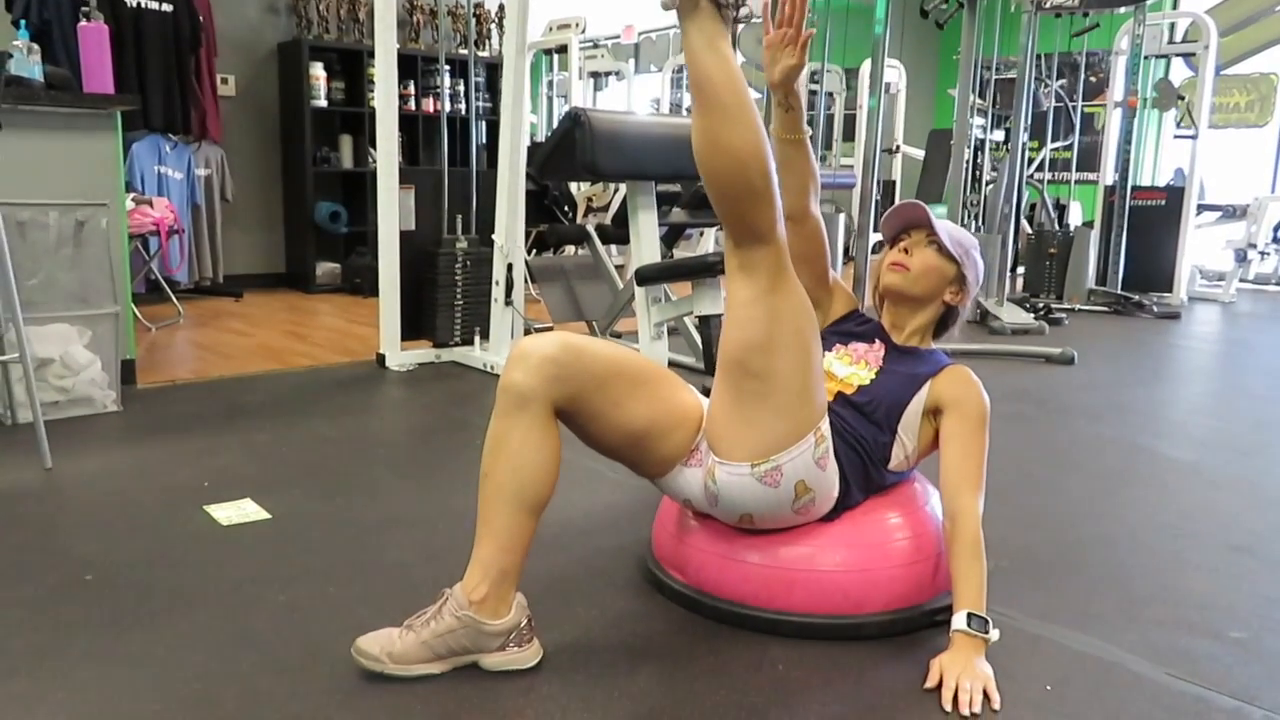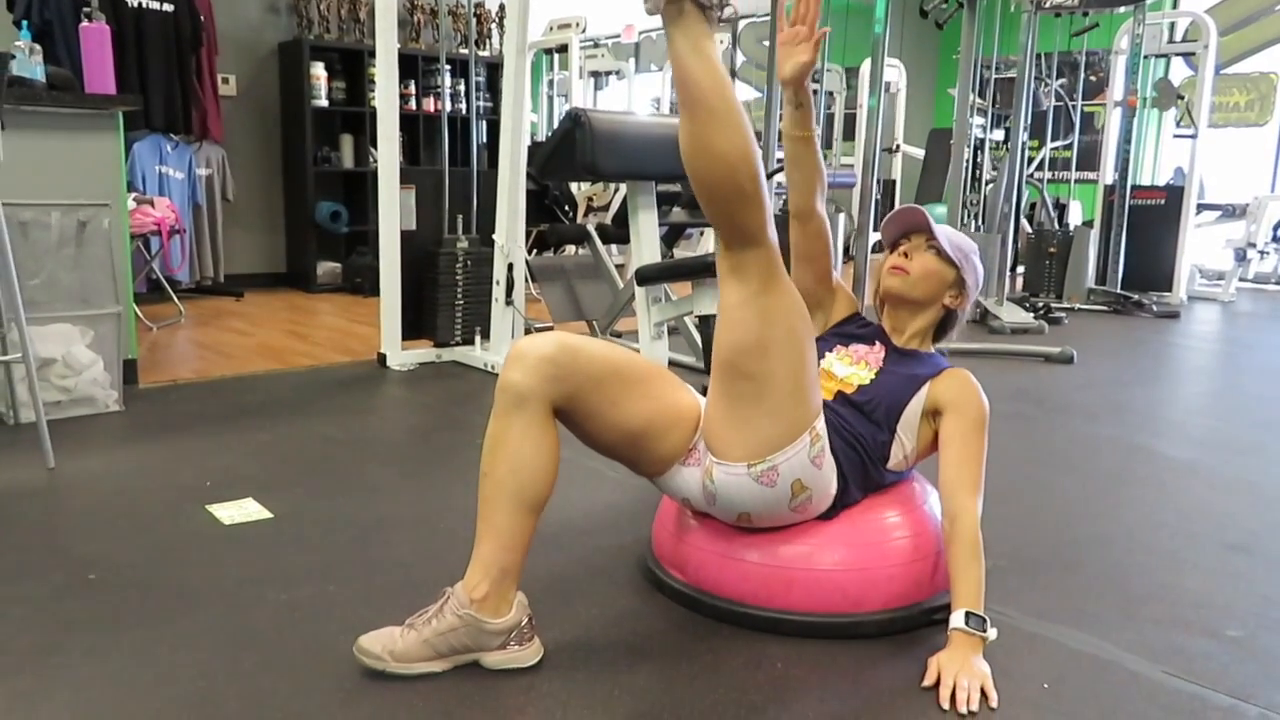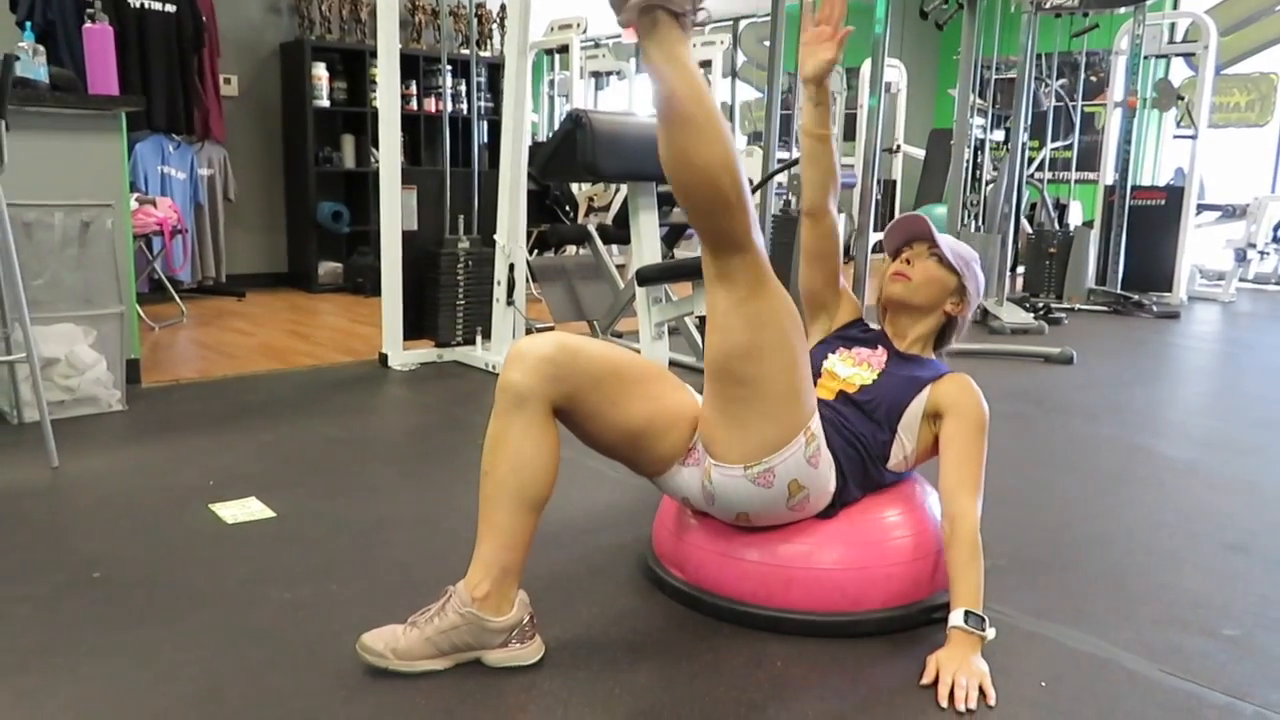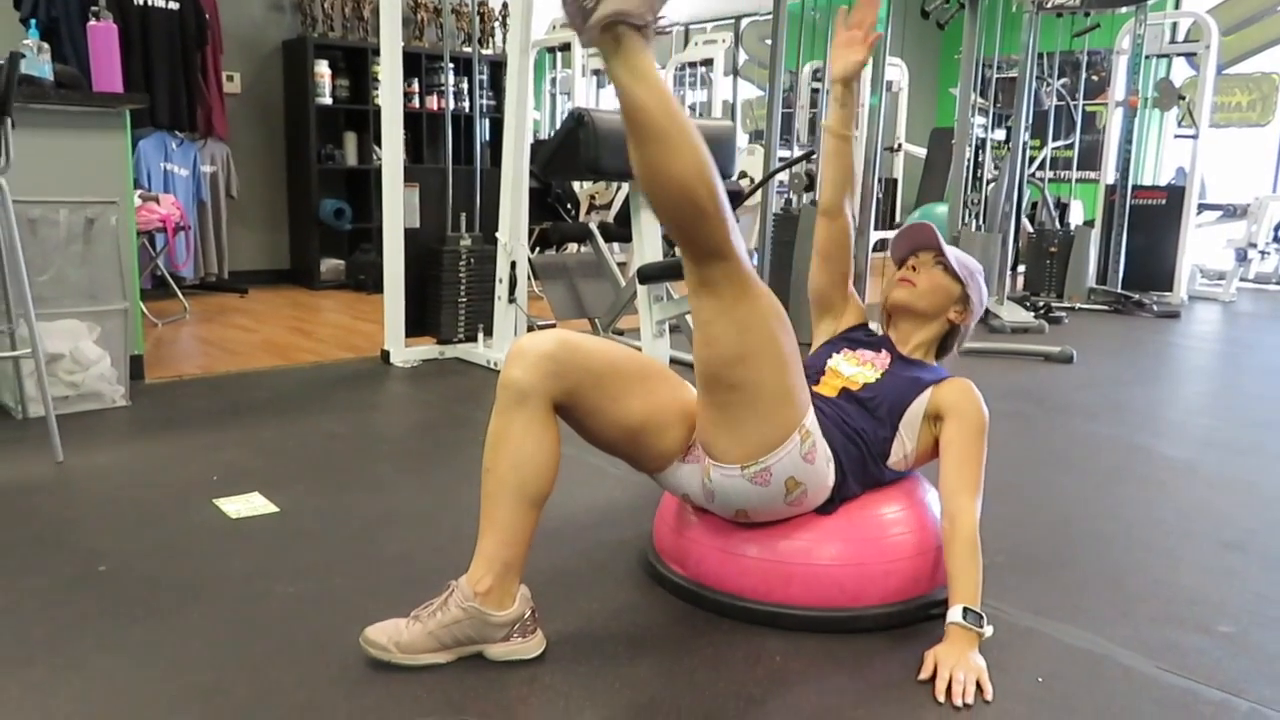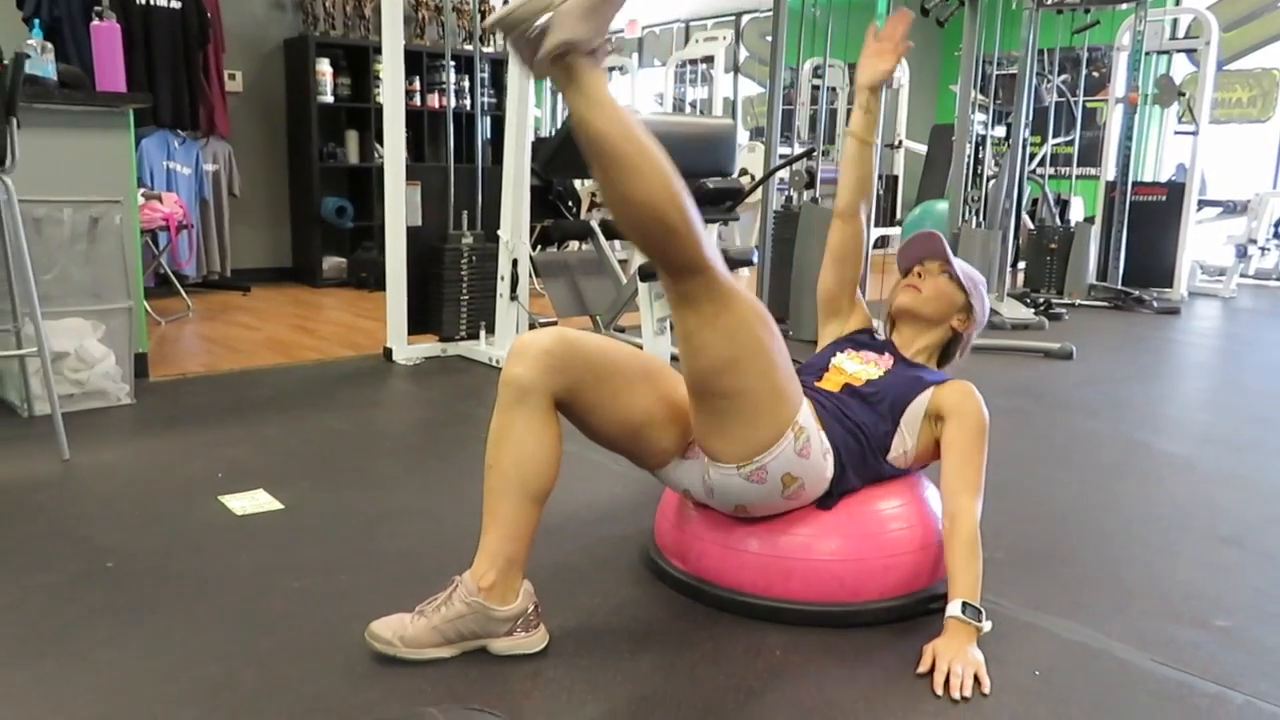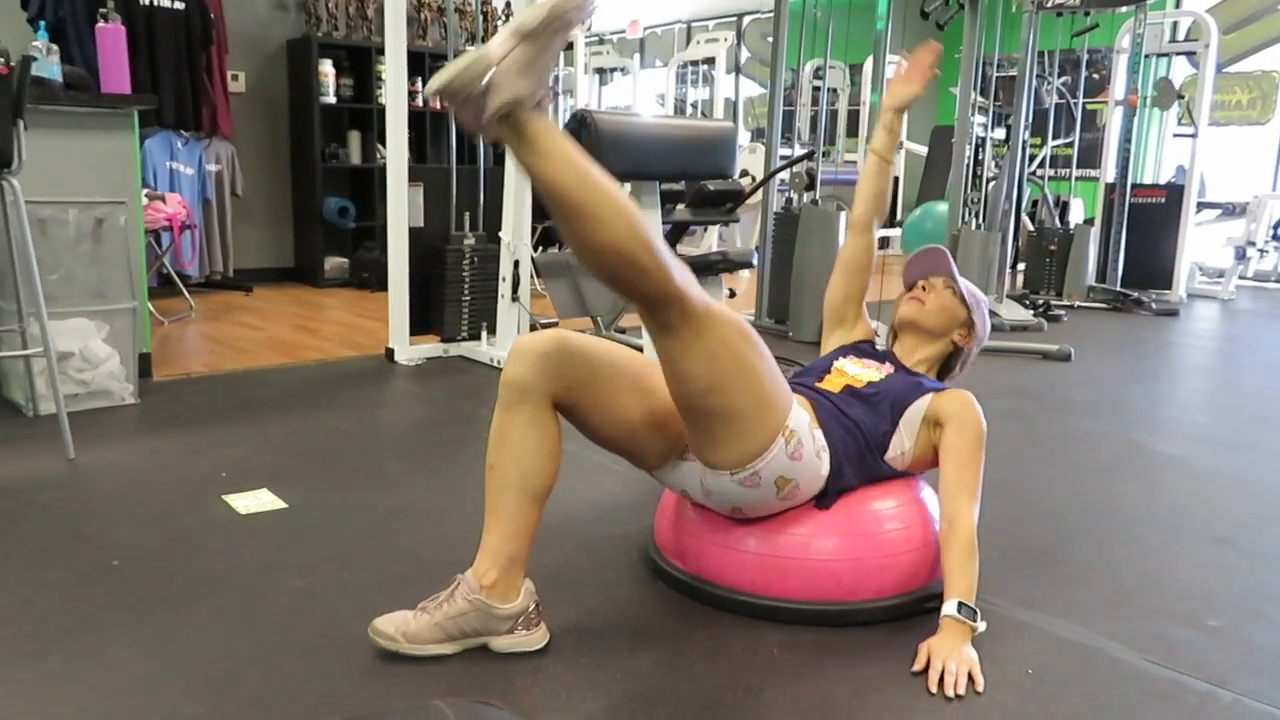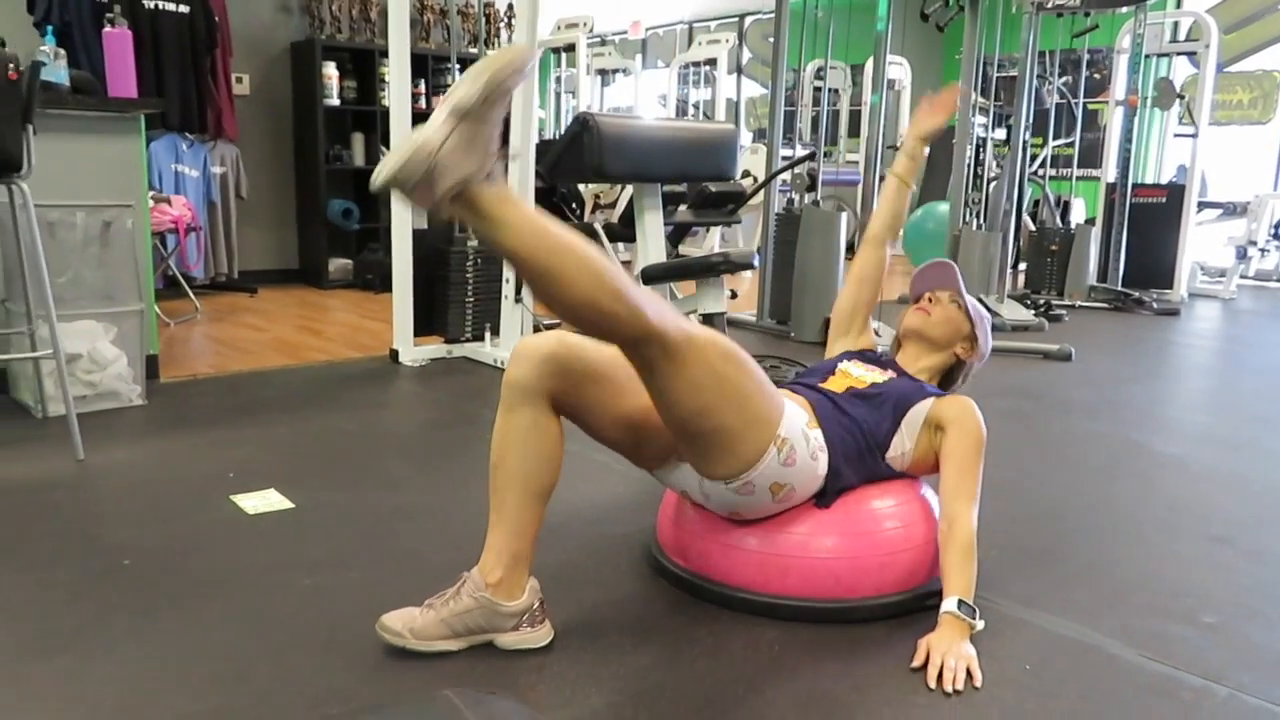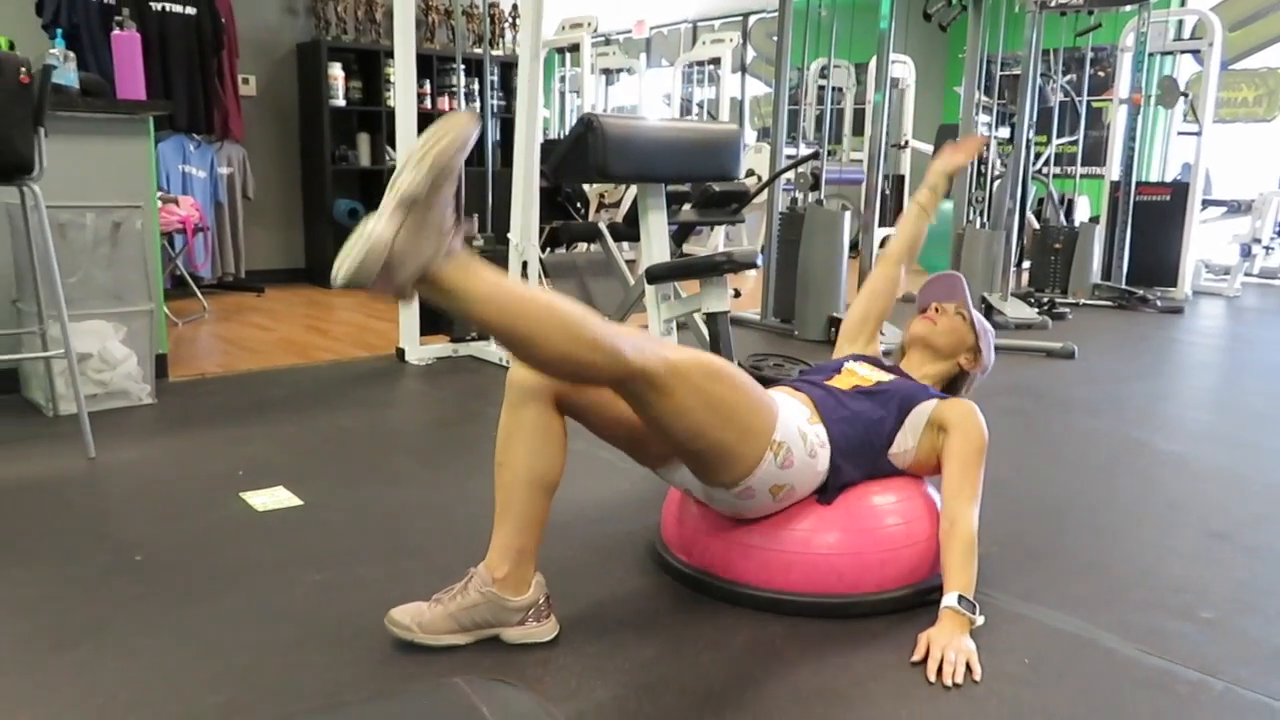
dt=0.1s
person 1, frame 1
left shoulder: (952, 387)
right shoulder: (841, 318)
left elbow: (964, 511)
right elbow: (802, 213)
left wrist: (970, 640)
right wrist: (786, 94)
left hip: (784, 473)
right hip: (718, 457)
left knee: (755, 233)
right knee: (539, 363)
right ankle: (489, 612)
person 1, frame 2
left shoulder: (950, 389)
right shoulder: (842, 320)
left elbow: (963, 512)
right elbow: (807, 214)
left wrist: (967, 639)
right wrist: (795, 93)
left hip: (780, 472)
right hip: (715, 456)
left knee: (747, 237)
right knee: (536, 364)
right ankle: (490, 610)
person 1, frame 3
left shoulder: (951, 394)
right shoulder: (845, 329)
left elbow: (963, 514)
right elbow: (817, 214)
left wrist: (966, 637)
right wrist: (816, 89)
left hip: (783, 472)
right hip: (716, 458)
left knee: (732, 239)
right knee: (536, 364)
right ankle: (491, 609)
person 1, frame 4
left shoulder: (951, 397)
right shoulder: (848, 331)
left elbow: (962, 513)
right elbow: (832, 213)
left wrist: (962, 633)
right wrist: (840, 90)
left hip: (782, 469)
right hip: (716, 453)
left knee: (713, 250)
right knee: (537, 360)
right ankle: (493, 603)
person 1, frame 5
left shoulder: (953, 400)
right shoulder: (851, 337)
left elbow: (963, 511)
right elbow: (847, 218)
left wrist: (961, 627)
right wrist: (866, 96)
left hip: (784, 458)
right hip: (713, 449)
left knee: (688, 259)
right knee: (537, 356)
left ankle: (576, 64)
right ankle: (496, 600)
person 1, frame 6
left shoulder: (951, 408)
right shoulder: (853, 346)
left elbow: (961, 514)
right elbow: (860, 229)
left wrist: (955, 626)
right wrist: (889, 118)
left hip: (779, 459)
right hip: (712, 451)
left knee: (663, 285)
right knee: (537, 360)
left ankle: (520, 113)
right ankle: (498, 597)
person 1, frame 7
left shoulder: (951, 413)
right shoulder: (858, 344)
left elbow: (960, 516)
right elbow: (875, 246)
left wrist: (956, 617)
right wrist: (914, 147)
left hip: (784, 451)
right hip: (709, 447)
left knee: (643, 320)
right knee: (538, 360)
left ankle: (467, 183)
right ankle: (500, 595)
person 1, frame 8
left shoulder: (952, 416)
right shoulder: (861, 358)
left elbow: (961, 515)
right elbow: (890, 265)
left wrist: (956, 615)
right wrist: (934, 181)
left hip: (786, 450)
right hip: (711, 444)
left knee: (623, 356)
right knee: (538, 372)
left ankle: (428, 260)
right ankle: (508, 592)
